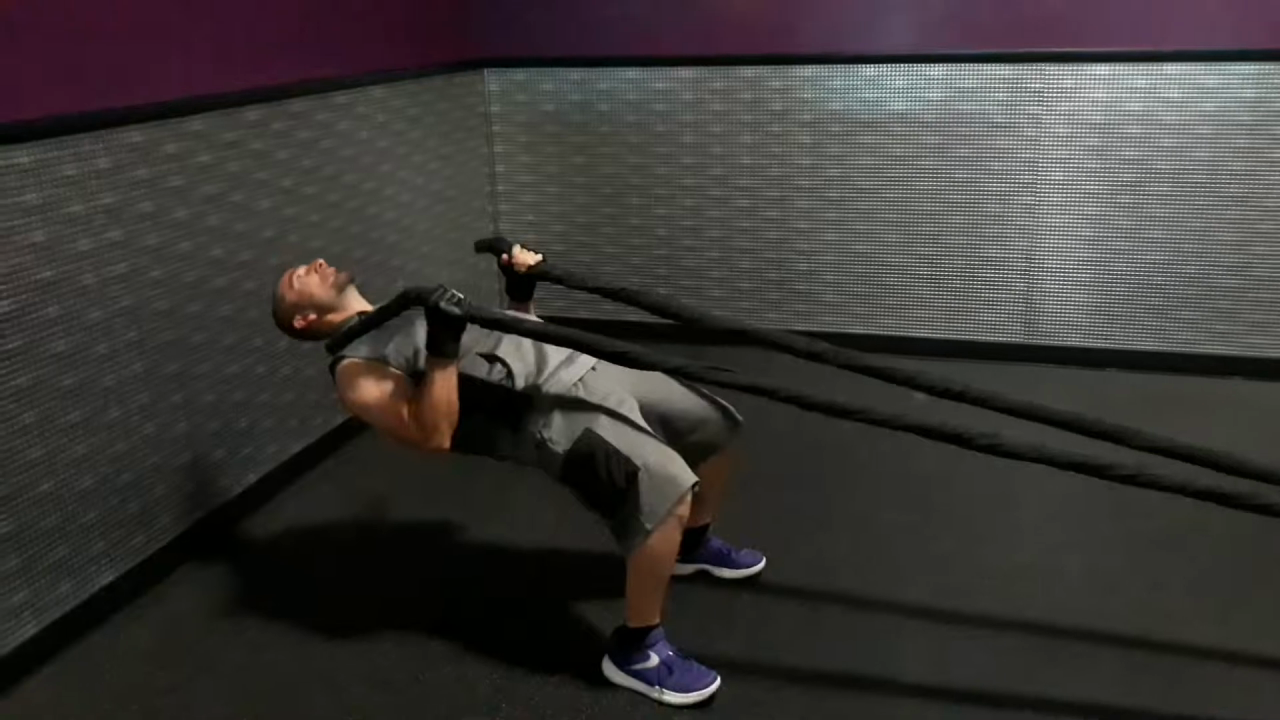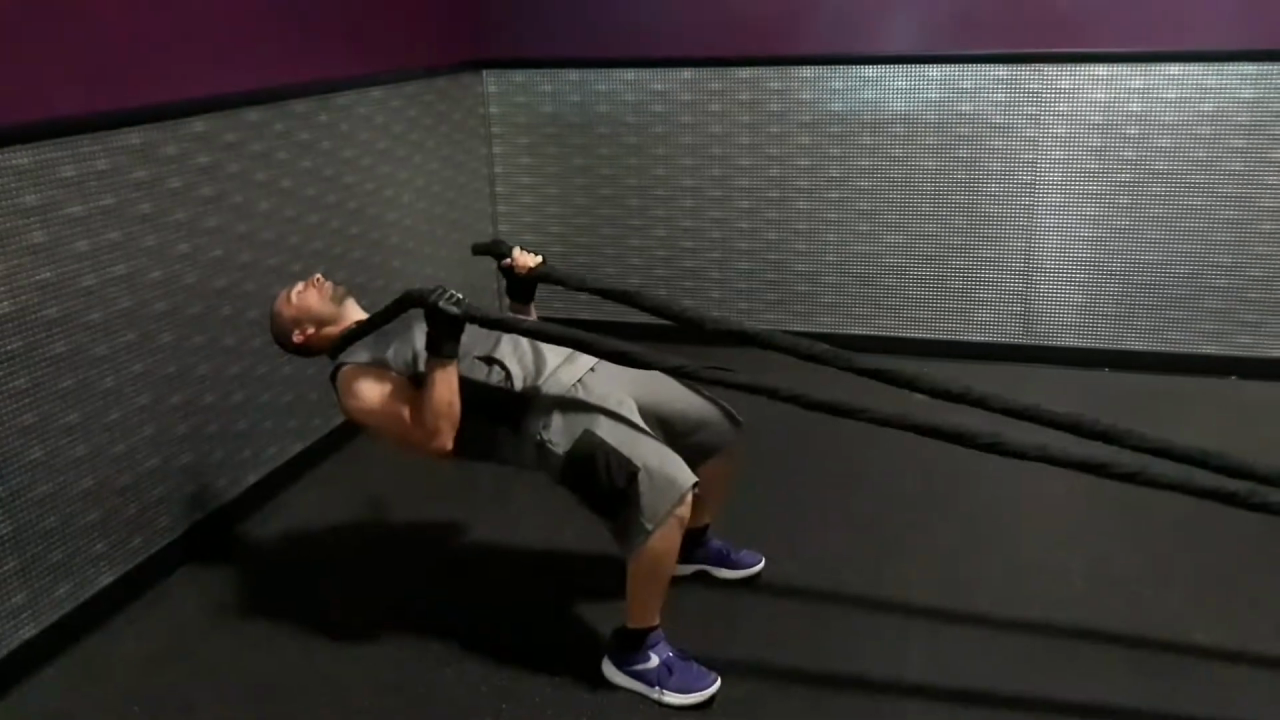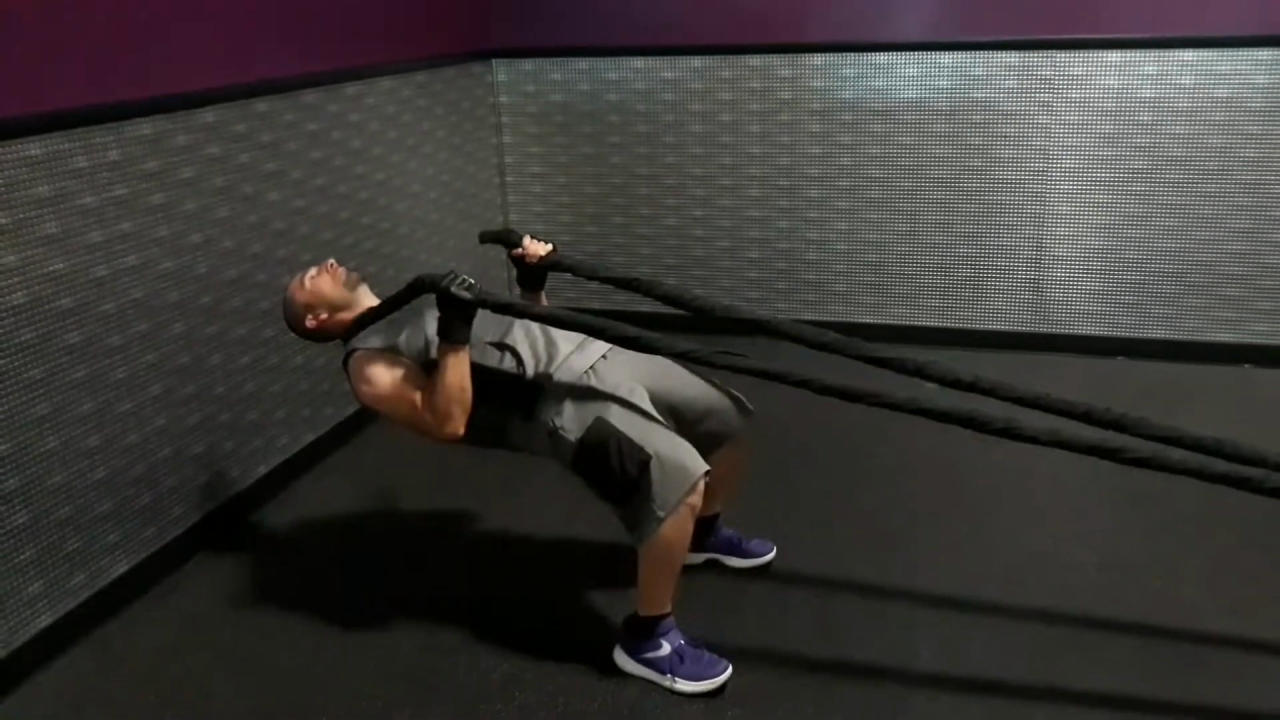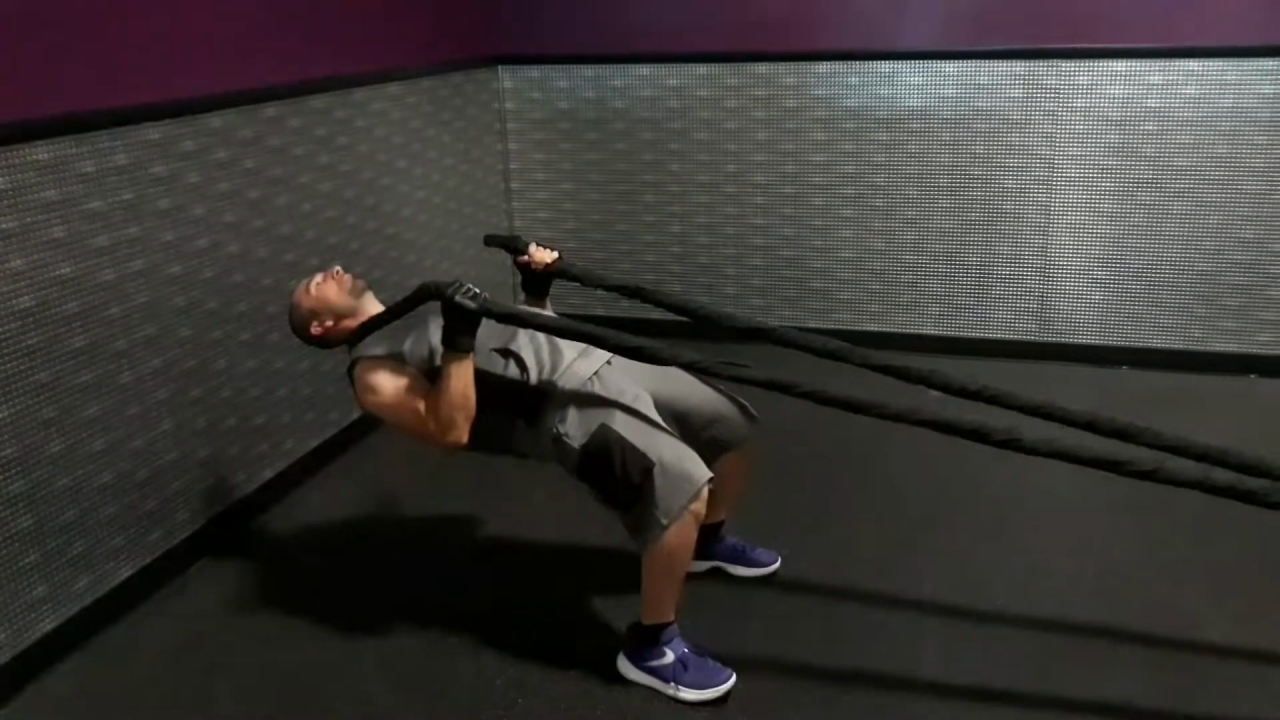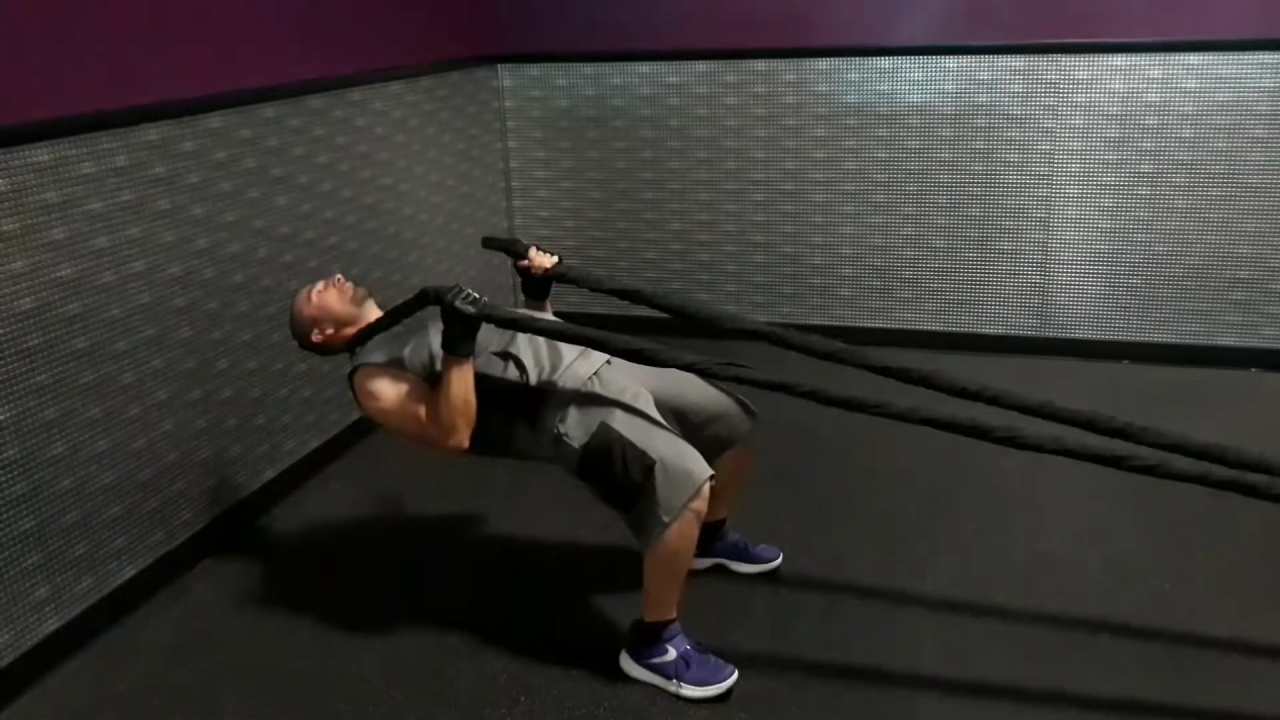
dt=1s
person 1, frame 1
left shoulder: (406, 316)
right shoulder: (355, 368)
right elbow: (434, 435)
left wrist: (520, 292)
right wrist: (441, 346)
right hip: (552, 406)
left knee: (717, 428)
right knee: (667, 489)
left ankle: (694, 544)
right ankle: (634, 650)
person 1, frame 2
left shoulder: (404, 325)
right shoulder: (355, 376)
right elbow: (437, 438)
left wrist: (521, 293)
right wrist: (443, 348)
right hip: (553, 409)
left knee: (718, 430)
right knee: (668, 490)
left ankle: (694, 545)
right ankle: (635, 650)
person 1, frame 3
left shoulder: (417, 310)
right shoulder: (368, 361)
right elbow: (448, 423)
left wrist: (532, 281)
right wrist: (454, 332)
right hip: (563, 397)
left knee: (728, 421)
right knee: (680, 479)
left ankle: (704, 534)
right ankle: (645, 638)
person 1, frame 4
left shoulder: (419, 319)
right shoulder: (372, 368)
right elbow: (451, 431)
left wrist: (537, 286)
right wrist: (458, 340)
right hip: (569, 403)
left knee: (734, 427)
right knee: (683, 486)
left ankle: (709, 542)
right ankle: (650, 647)
person 1, frame 5
left shoulder: (421, 324)
right shoulder: (373, 375)
right elbow: (453, 434)
left wrist: (536, 290)
right wrist: (458, 344)
right hip: (568, 403)
left knee: (734, 423)
right knee: (684, 484)
left ankle: (710, 539)
right ankle: (652, 644)
